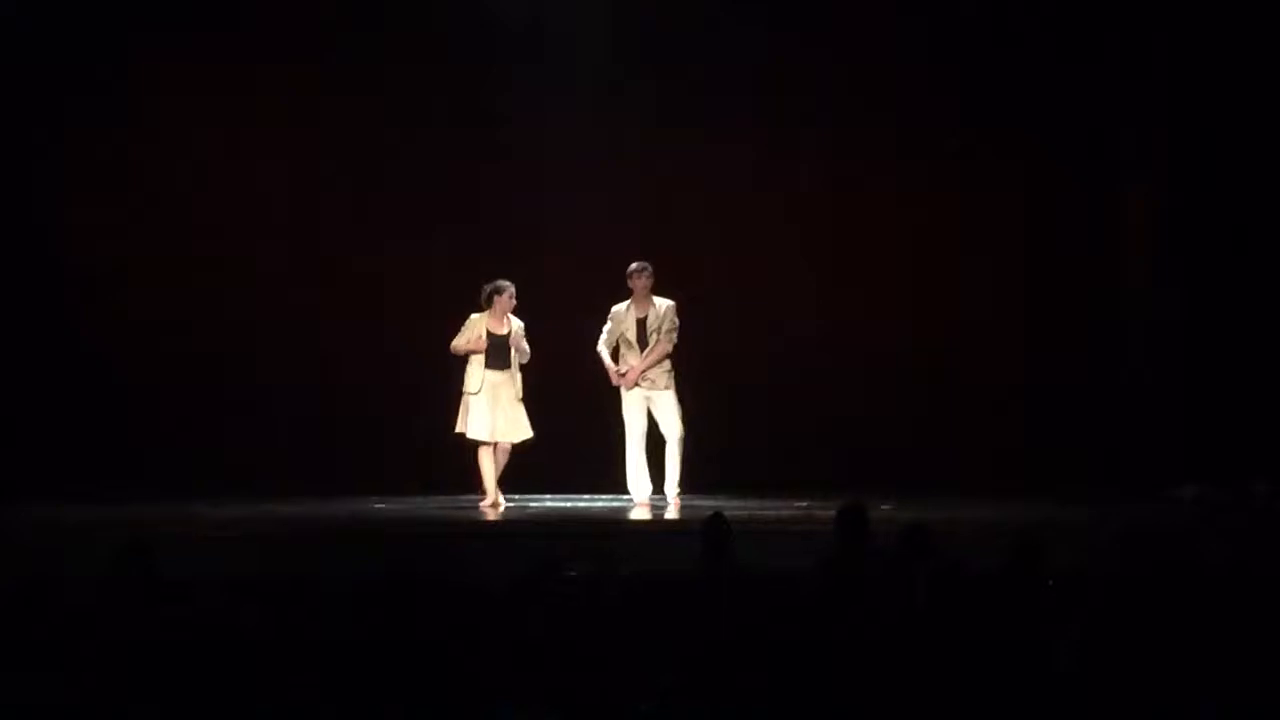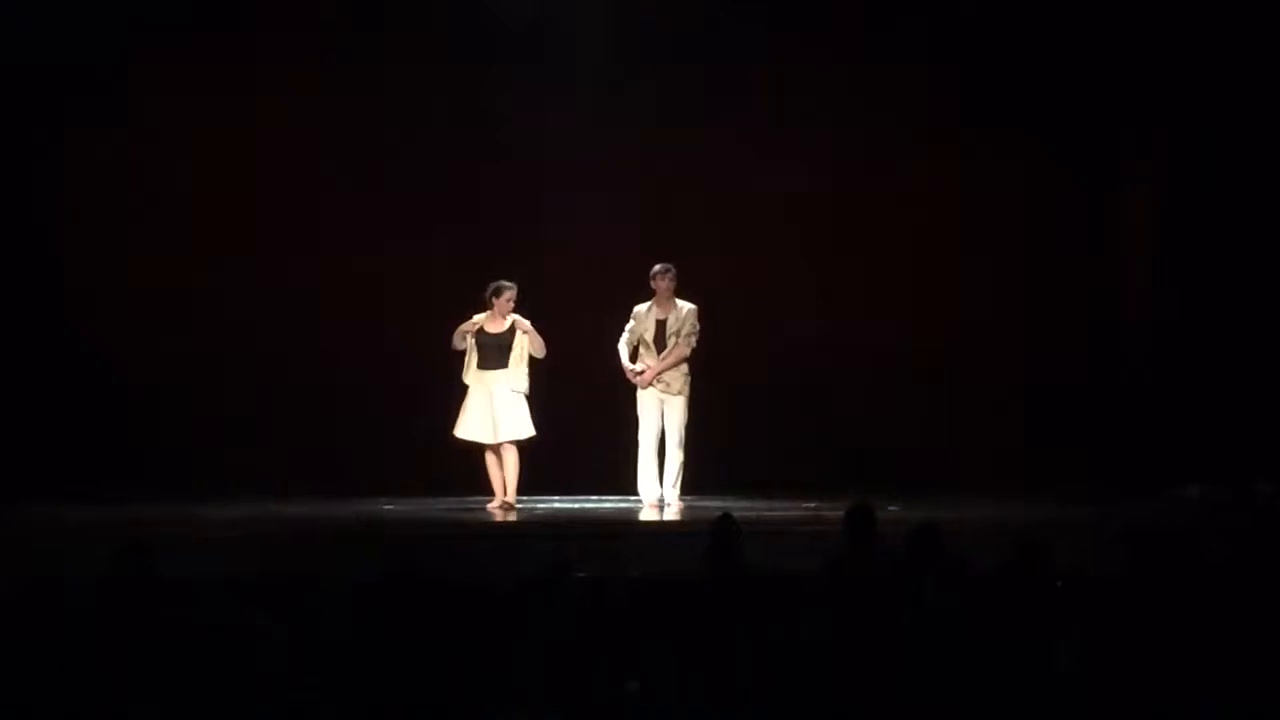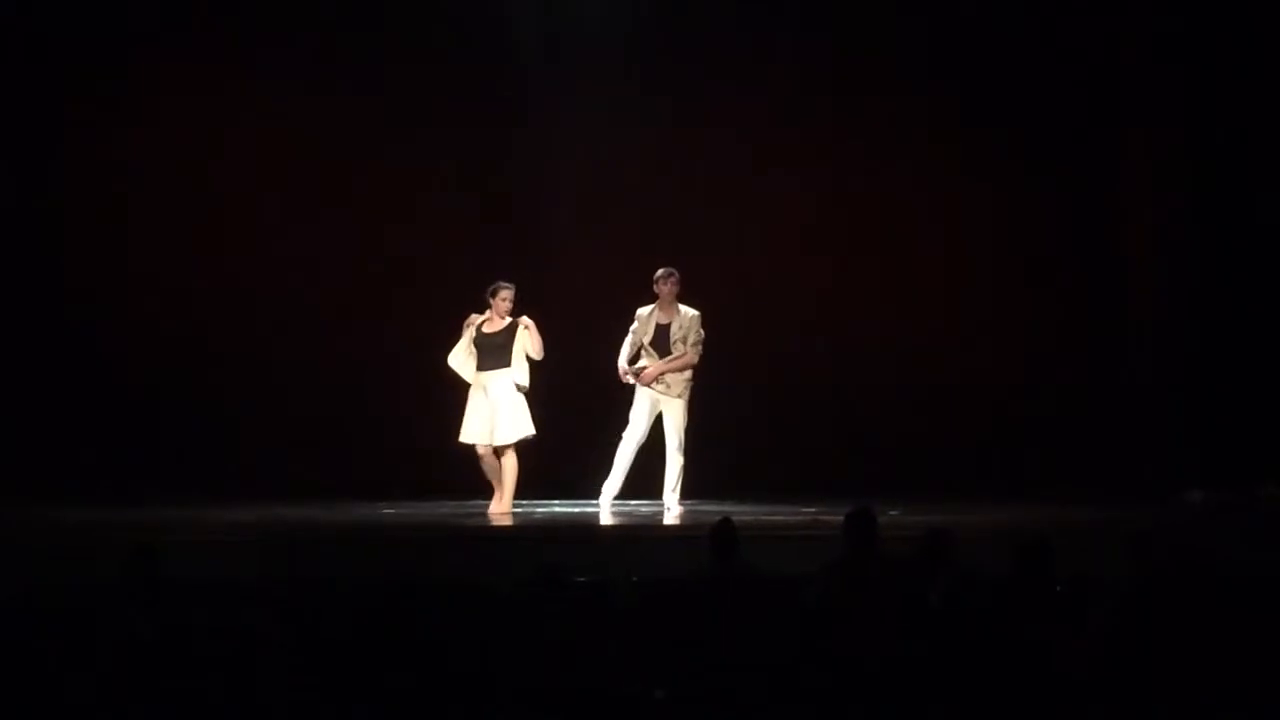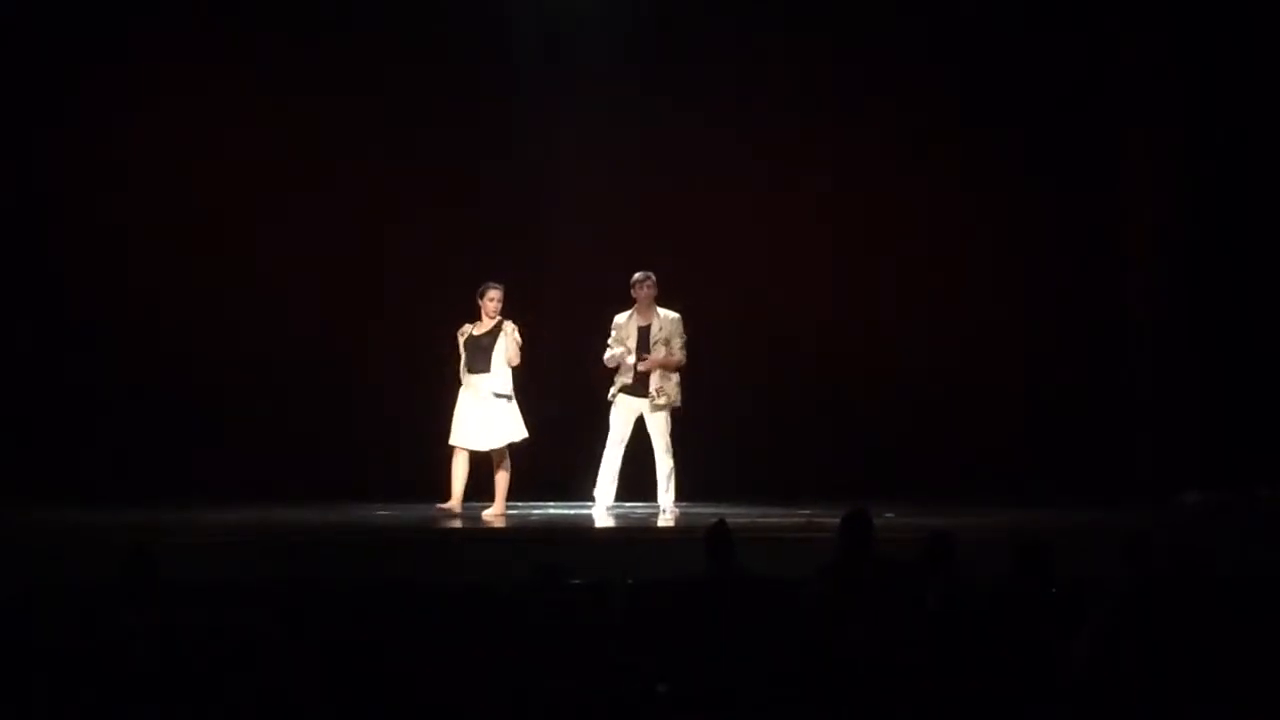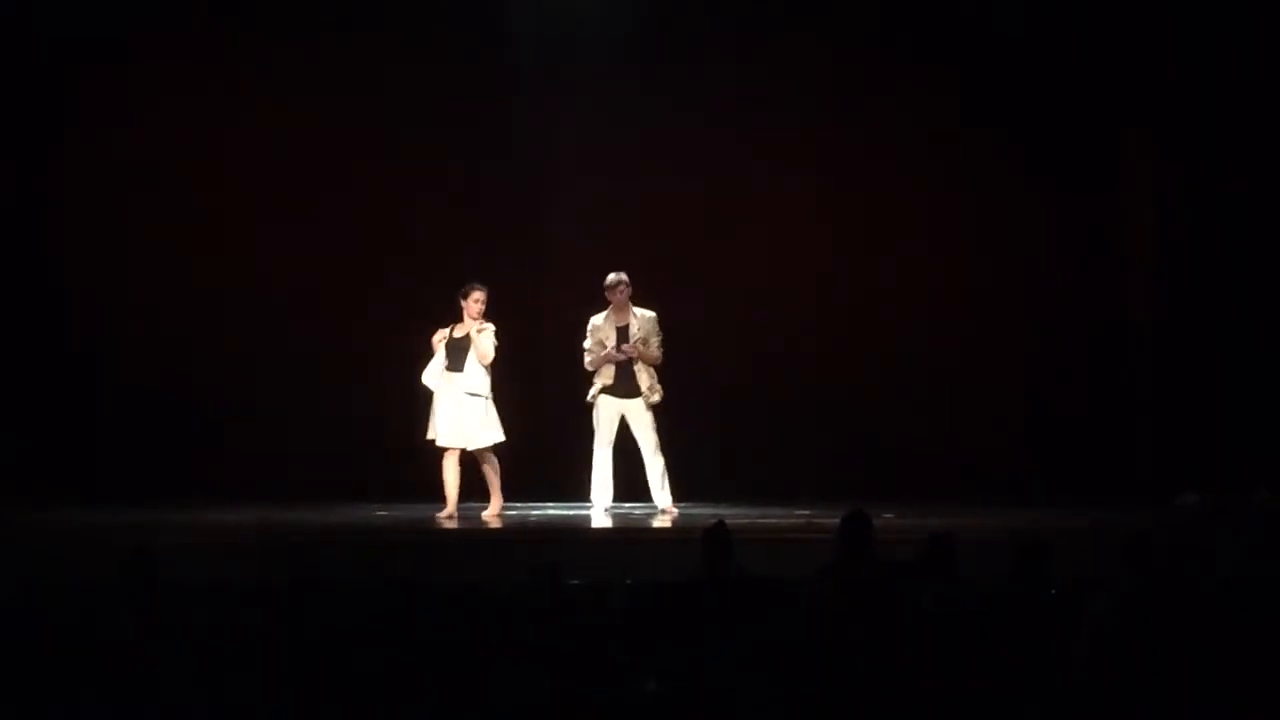
dt=0.4s
person 1, frame 1
left shoulder: (666, 307)
right shoulder: (618, 312)
left elbow: (666, 345)
right elbow: (603, 344)
left wrist: (638, 369)
right wrist: (610, 365)
left hip: (661, 380)
right hip: (632, 382)
left knee: (675, 433)
right knee: (635, 438)
left ankle: (672, 490)
right ankle: (641, 495)
person 1, frame 2
left shoulder: (688, 311)
right shoulder: (640, 312)
left elbow: (683, 349)
right elbow: (625, 341)
left wrist: (654, 370)
right wrist: (626, 363)
left hip: (676, 383)
right hip: (648, 383)
left knee: (675, 440)
right knee: (648, 438)
left ankle: (672, 495)
right ankle: (650, 495)
person 1, frame 3
left shoulder: (691, 317)
right shoulder: (643, 314)
left elbow: (692, 357)
right elbow: (631, 342)
left wrist: (659, 369)
right wrist: (622, 362)
left hip: (676, 387)
right hip: (648, 385)
left knee: (675, 444)
right knee: (633, 436)
left ankle: (671, 500)
right ankle: (610, 490)
person 1, frame 4
left shoulder: (671, 320)
right shoulder: (621, 321)
left elbow: (680, 358)
right elbow: (610, 356)
left wrist: (658, 362)
right wrist: (613, 356)
left hip: (658, 394)
right hip: (626, 392)
left knee: (663, 448)
right knee: (614, 445)
left ankle: (666, 503)
right ankle: (602, 501)
person 1, frame 5
left shoulder: (647, 318)
right shoulder: (597, 322)
left elbow: (657, 357)
right elbow: (589, 363)
left wrist: (639, 352)
right wrist: (606, 356)
left hip: (638, 394)
right hip: (607, 393)
left knee: (651, 447)
right knee: (602, 447)
left ankle: (664, 502)
right ankle: (600, 502)
person 2, frame 1
left shoulder: (515, 324)
right shoulder: (476, 321)
left elbow: (524, 358)
right elbow: (454, 347)
left wrist: (521, 347)
right wrist: (472, 347)
left hip: (506, 385)
right hip: (481, 385)
left knee: (506, 443)
right knee: (485, 441)
left ankle: (492, 484)
right ankle: (491, 493)
person 2, frame 2
left shoulder: (518, 324)
right shoulder: (478, 321)
left elbow: (541, 353)
right elbow: (457, 345)
left wrist: (530, 330)
right wrist: (461, 330)
left hip: (507, 385)
right hip: (481, 385)
left knee: (507, 441)
right knee: (488, 443)
left ankle: (510, 495)
right ankle: (498, 495)
person 2, frame 3
left shoulder: (517, 327)
right shoulder: (479, 325)
left elbow: (538, 354)
right elbow: (465, 354)
left wrist: (531, 326)
right wrist: (467, 327)
left hip: (505, 387)
right hip: (480, 387)
left knee: (506, 446)
right knee: (482, 449)
left ankle: (506, 502)
right ankle: (498, 491)
person 2, frame 4
left shoulder: (504, 328)
right shoulder: (472, 329)
left elbow: (514, 360)
left wrist: (511, 335)
right wrist: (460, 339)
left hip: (493, 392)
right hip: (469, 391)
left knee: (498, 450)
right knee: (460, 447)
left ankle: (499, 504)
right ankle: (456, 500)
person 2, frame 5
left shoulder: (485, 329)
right shoulder: (451, 330)
left elbow: (486, 359)
left wrist: (474, 334)
right wrist: (436, 344)
left hip: (472, 392)
right hip: (447, 391)
left knee: (482, 450)
right knee: (450, 450)
left ankle: (496, 500)
right ankle: (451, 505)
